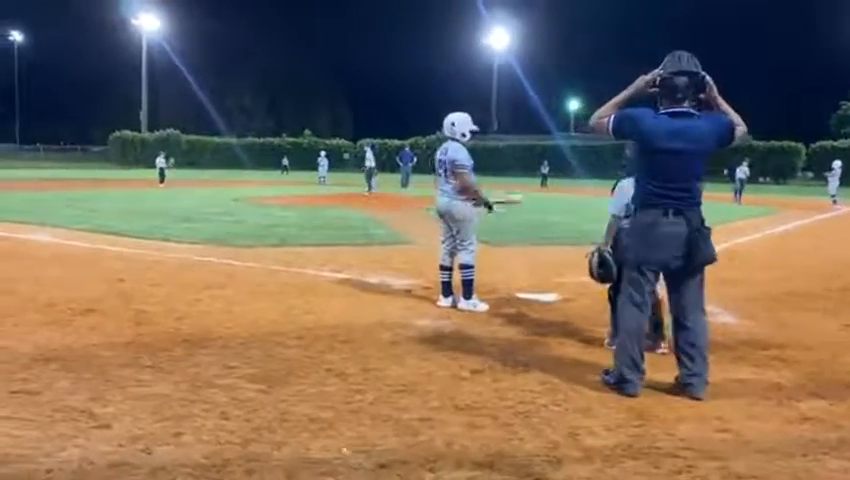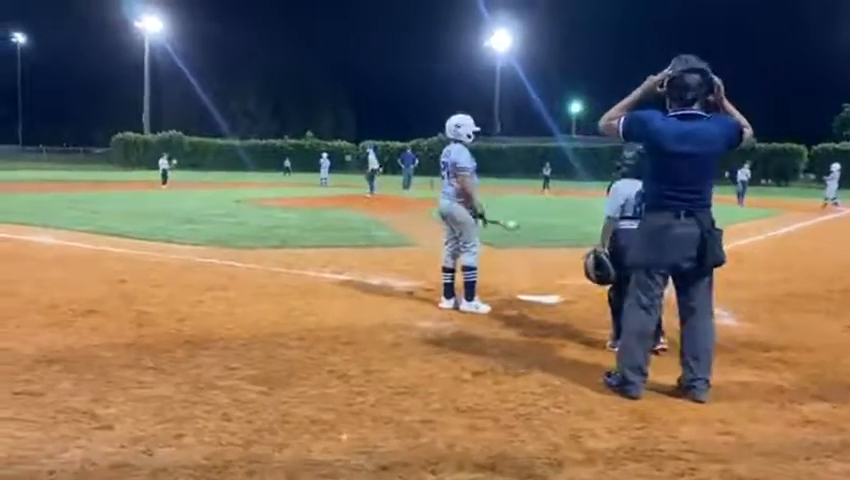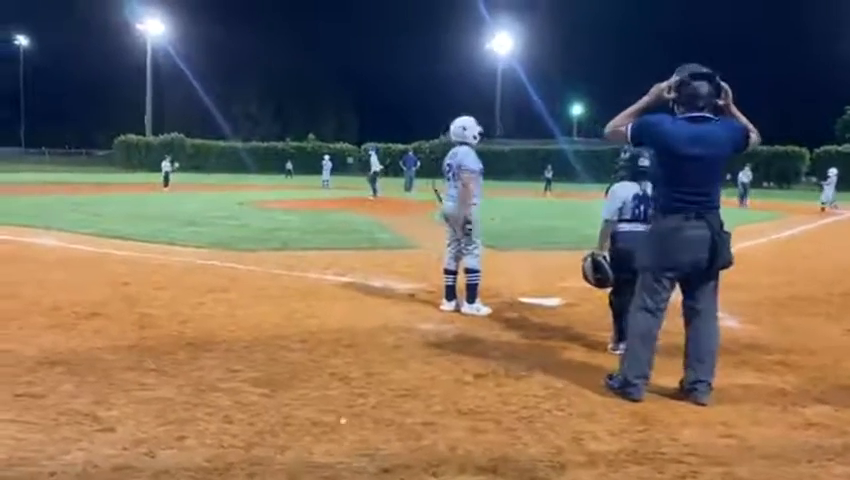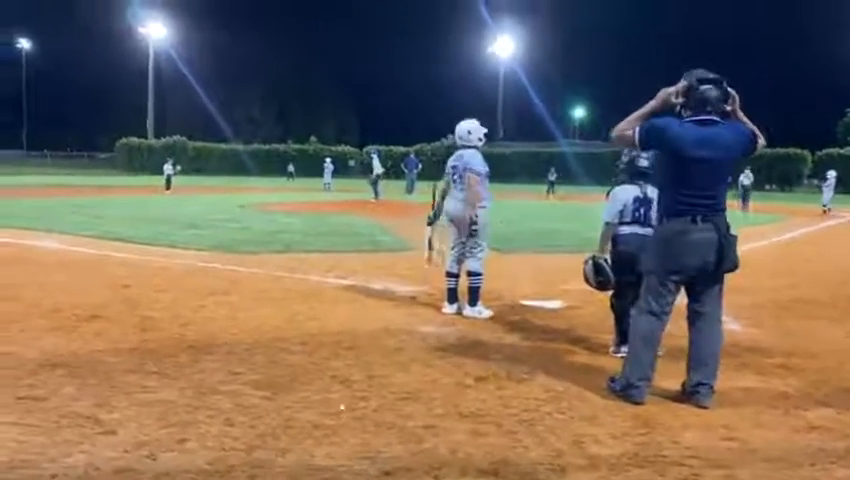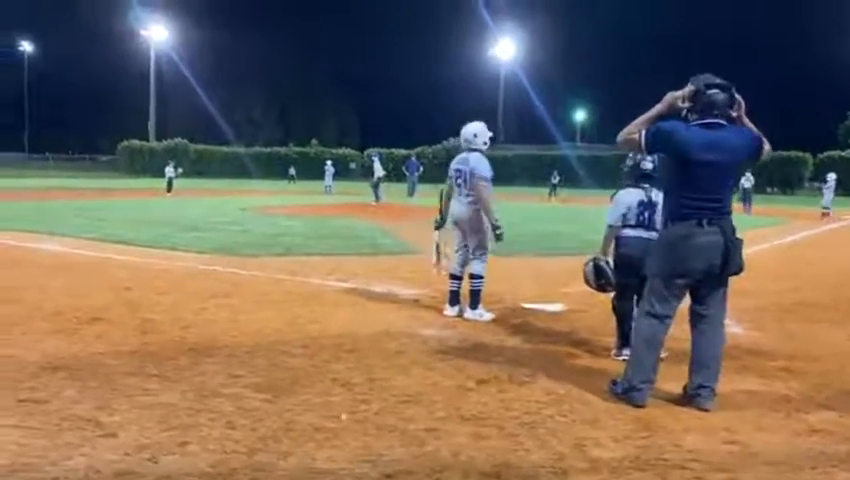
dt=0.2s
person 1, frame 1
left shoulder: (642, 121)
right shoulder: (710, 126)
left elbow: (596, 121)
right elbow: (740, 128)
left wrist: (633, 89)
right wrist: (715, 97)
left hip: (648, 226)
right hip: (689, 228)
left knee: (634, 304)
right knee: (690, 308)
left ankle: (628, 377)
right ankle: (694, 380)
person 1, frame 2
left shoulder: (652, 123)
right shoulder: (719, 128)
left elbow: (606, 124)
right elbow: (747, 131)
left wrist: (642, 90)
right wrist: (723, 101)
left hip: (659, 228)
right hip: (700, 230)
left knee: (642, 306)
right knee: (698, 309)
left ankle: (630, 379)
right ankle: (697, 383)
person 1, frame 3
left shoulder: (661, 126)
right shoulder: (727, 131)
left elbow: (612, 130)
right elbow: (753, 136)
left wrist: (650, 99)
right wrist: (730, 107)
left hip: (668, 231)
right hip: (708, 233)
left knee: (647, 309)
right knee: (703, 311)
left ankle: (632, 381)
right ankle: (699, 385)
person 1, frame 4
left shoulder: (668, 129)
right shoulder: (735, 135)
left elbow: (618, 134)
right elbow: (759, 141)
left wrist: (656, 104)
right wrist: (737, 113)
left hip: (674, 234)
right hip: (714, 236)
left knee: (651, 311)
right knee: (707, 314)
left ankle: (634, 384)
right ankle: (701, 388)
person 1, frame 5
left shoulder: (675, 132)
right shoulder: (740, 139)
left elbow: (624, 138)
right elbow: (764, 148)
left wrist: (662, 108)
right wrist: (743, 119)
left hip: (680, 237)
right hip: (720, 239)
left knee: (654, 314)
right knee: (710, 317)
left ankle: (636, 386)
right ankle: (703, 391)
person 2, frame 1
left shoulder: (626, 184)
left elbow: (616, 219)
left wrist: (605, 245)
left knee: (619, 287)
right knee: (648, 288)
left ankle: (618, 335)
right ankle: (657, 337)
person 2, frame 2
left shoulder: (621, 185)
left elbow: (611, 219)
left wrist: (602, 246)
left hip: (624, 240)
left knee: (620, 289)
left ankle: (620, 337)
right ankle: (657, 336)
person 2, frame 3
left shoulder: (618, 188)
right shoulder: (654, 190)
left elbow: (609, 223)
left wrist: (600, 249)
left hip: (624, 242)
right hip: (647, 242)
left knee: (621, 292)
left ankle: (622, 340)
person 2, frame 4
left shoulder: (620, 192)
right shoulder: (656, 194)
left elbow: (609, 225)
left wrist: (601, 252)
left hip: (625, 245)
right hip: (649, 245)
left knee: (622, 294)
right knee: (642, 294)
left ankle: (623, 343)
person 2, frame 5
left shoulder: (624, 195)
right shoulder: (661, 197)
left elbow: (612, 228)
left wrist: (603, 254)
left hip: (628, 248)
right hip: (652, 249)
left knee: (624, 297)
left ankle: (624, 346)
person 3, frame 1
left shoulder: (441, 150)
right shoulder: (459, 150)
right elbow: (466, 182)
left wrist: (474, 197)
right wrist: (483, 199)
left hip: (443, 201)
right hip: (459, 203)
left knee: (448, 247)
right knee: (467, 248)
left ankle: (446, 296)
right ankle: (467, 299)
person 3, frame 2
left shoulder: (446, 152)
right shoulder: (461, 152)
right elbow: (465, 185)
left wrist: (473, 205)
right wrist: (477, 207)
left hip: (446, 204)
right hip: (460, 206)
left knee: (450, 249)
right knee: (470, 250)
left ankle: (448, 297)
right ankle: (469, 301)
person 3, frame 3
left shoulder: (451, 155)
right shoulder: (468, 154)
right elbow: (466, 187)
right wrist: (468, 216)
left hip: (448, 206)
right hip: (463, 208)
left knee: (453, 251)
right knee: (472, 252)
left ankle: (449, 299)
right ankle: (471, 303)
person 3, frame 4
left shoulder: (454, 158)
right shoulder: (475, 156)
left elbow: (446, 187)
right elbow: (473, 188)
left wrist: (436, 211)
right wrist: (473, 217)
left hip: (453, 208)
right hip: (469, 210)
left knee: (456, 253)
right knee: (475, 255)
left ankle: (451, 302)
right ankle: (473, 306)
person 3, frame 5
left shoulder: (457, 160)
right shoulder: (479, 160)
left elbow: (448, 191)
right elbow: (482, 194)
left wrist: (443, 215)
right wrist: (494, 222)
left hip: (457, 211)
right hip: (474, 213)
left knee: (460, 256)
right knee: (478, 258)
left ankle: (453, 305)
right ankle: (474, 308)
